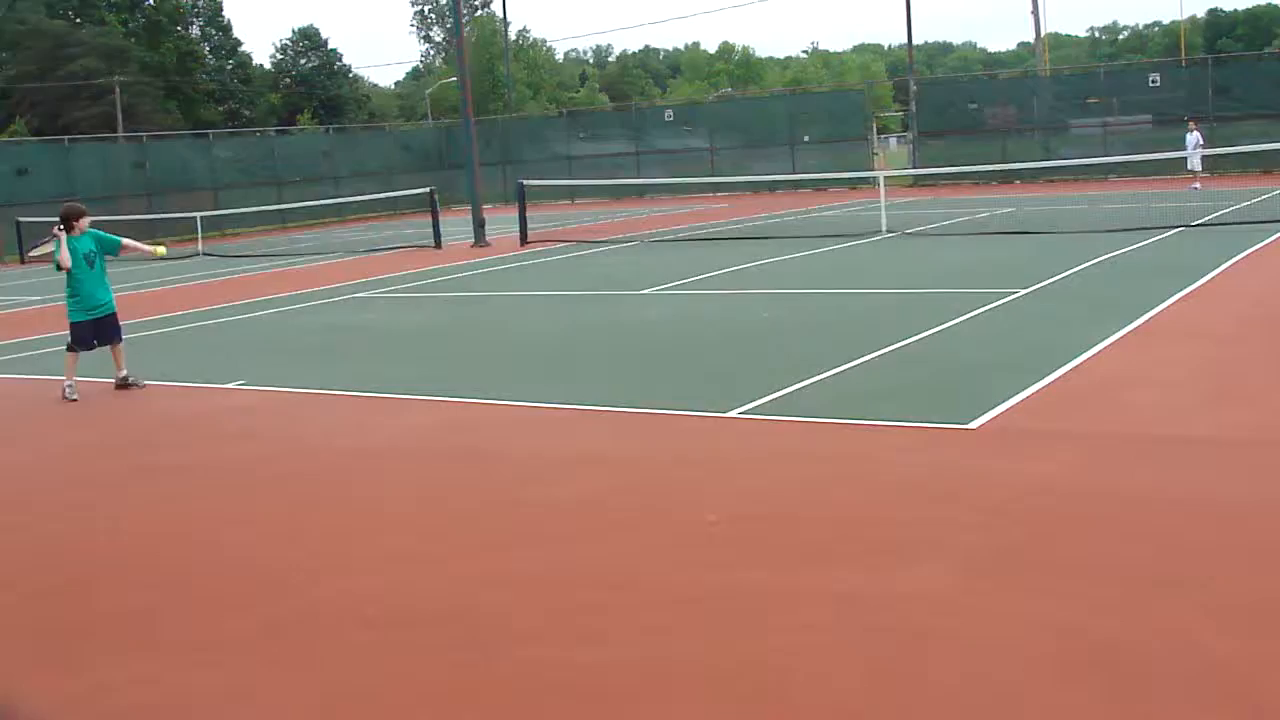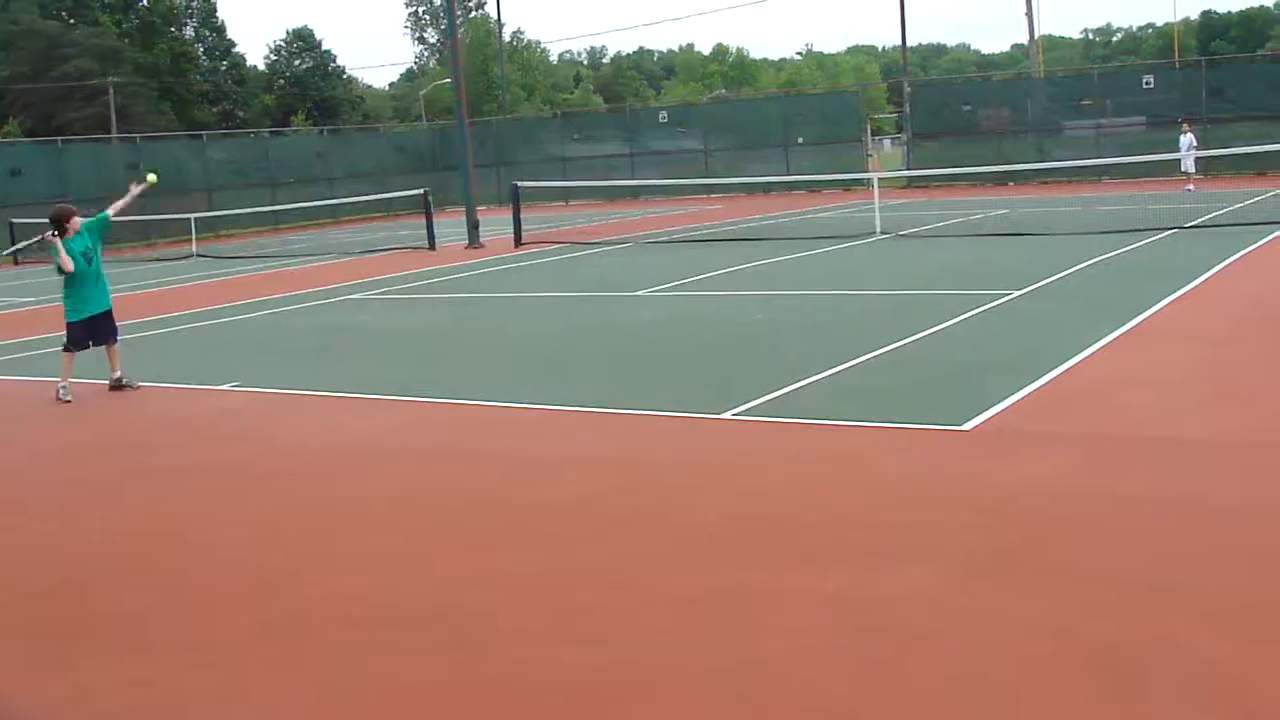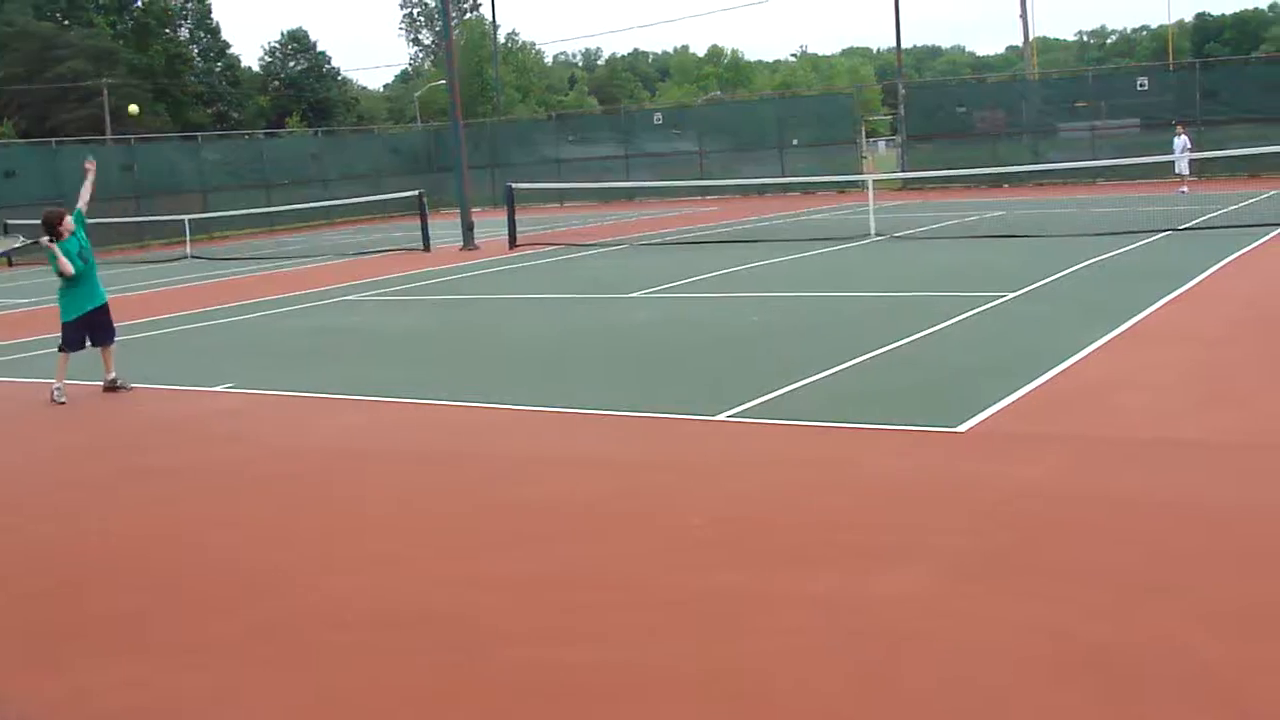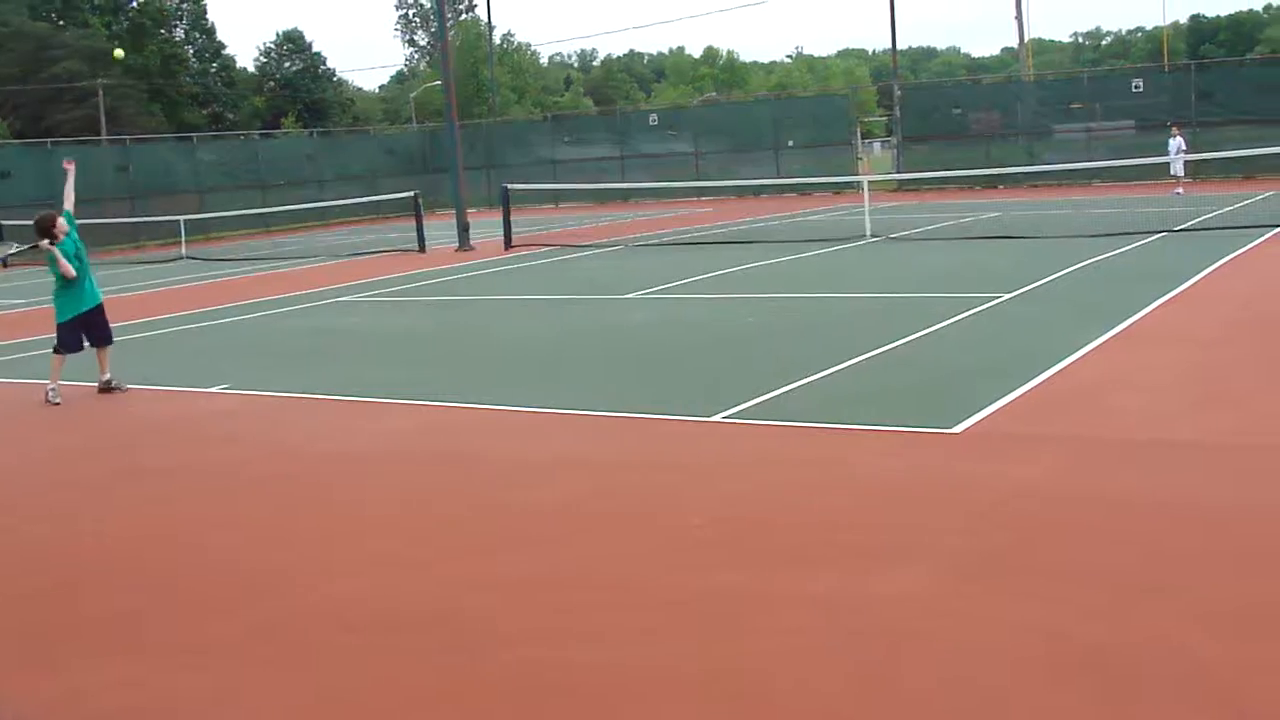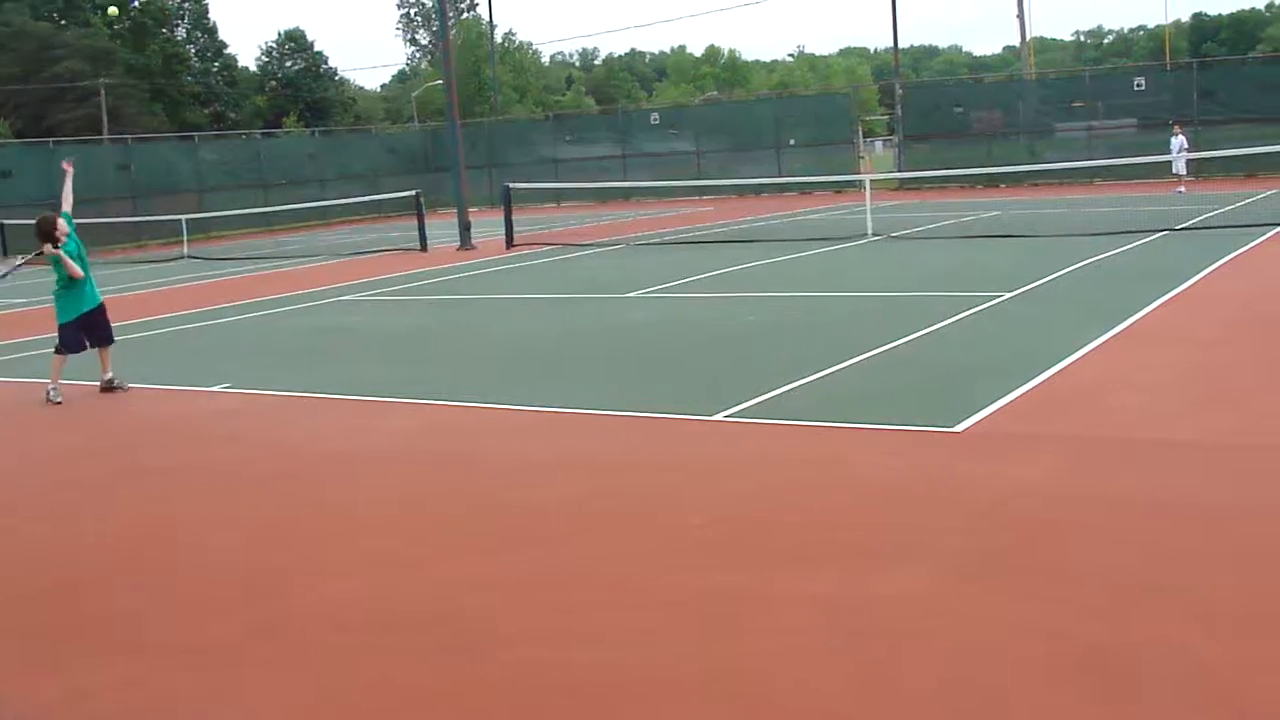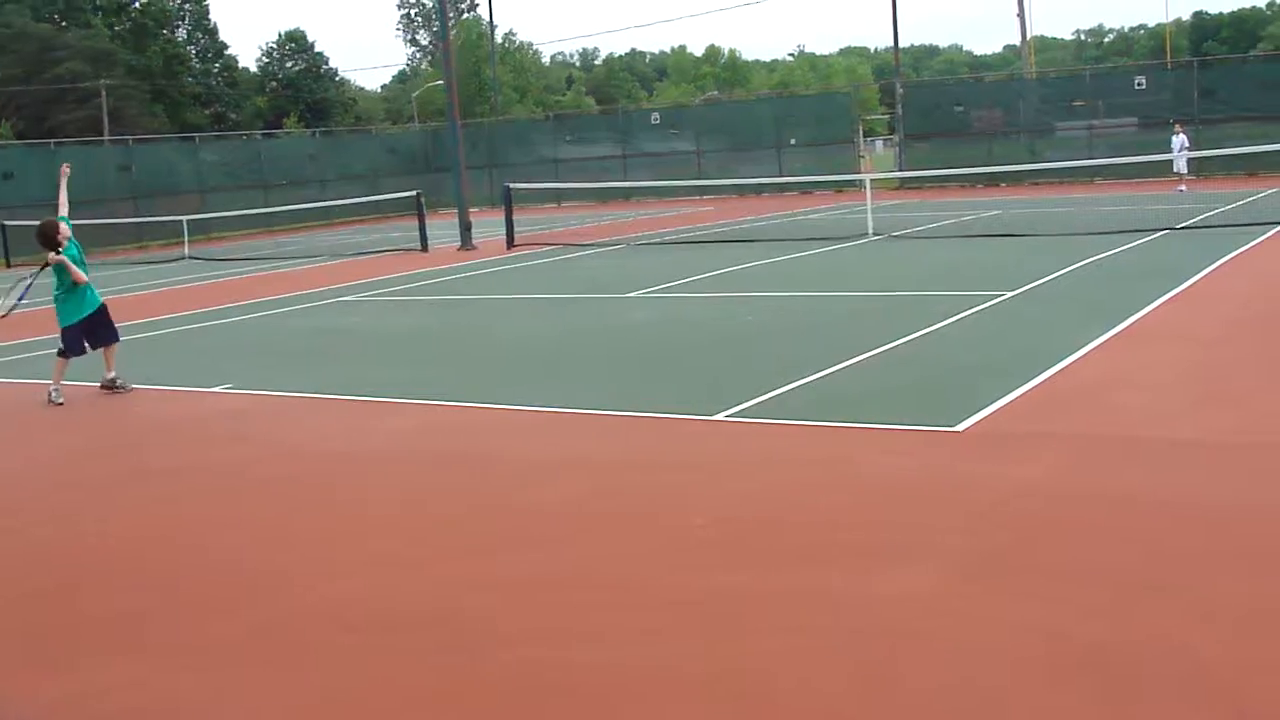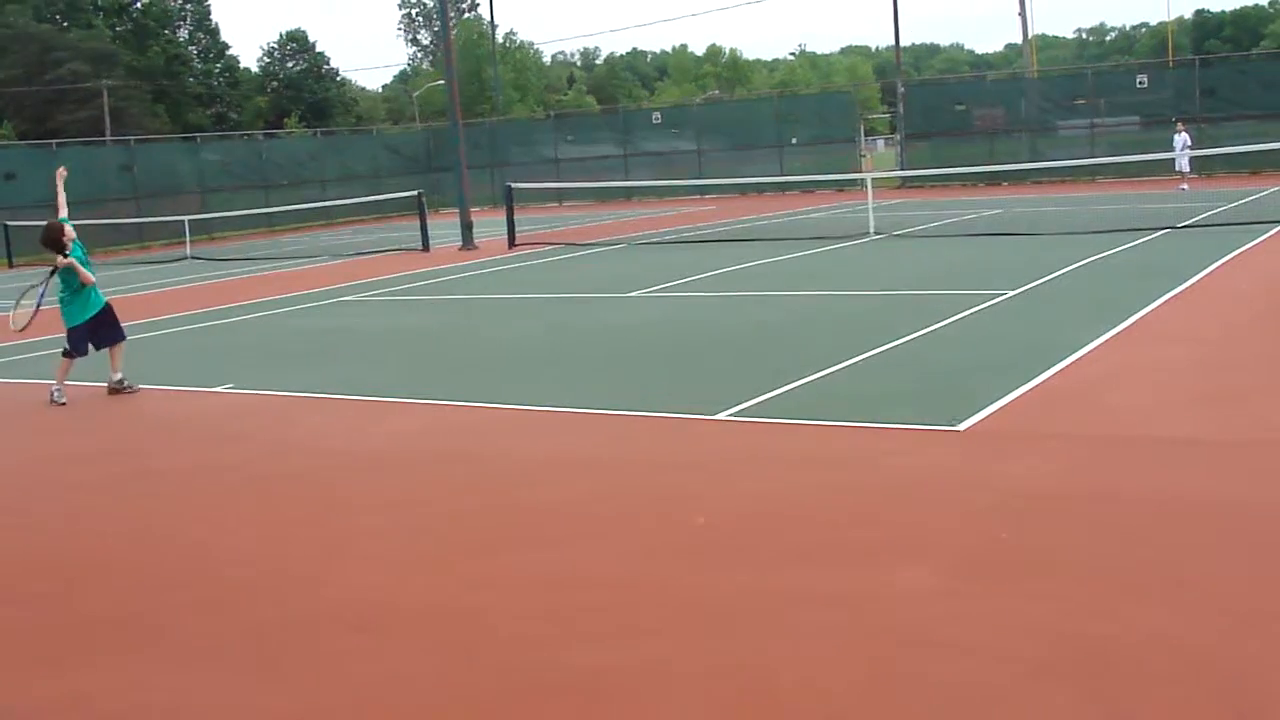
dt=0.1s
person 1, frame 1
left shoulder: (94, 236)
right shoulder: (63, 244)
left elbow: (122, 242)
right elbow: (66, 264)
left wrist: (149, 249)
right wrist: (62, 240)
left hip: (103, 301)
right hip: (81, 305)
left knee: (115, 338)
right knee: (77, 344)
left ankle: (122, 376)
right ankle: (69, 384)
person 1, frame 2
left shoulder: (88, 230)
right shoulder: (60, 246)
left elbow: (110, 212)
right elbow: (68, 268)
left wrist: (132, 195)
right wrist: (57, 244)
left hip: (100, 298)
right hip: (77, 305)
left knee: (110, 338)
right knee: (72, 345)
left ankle: (116, 378)
right ankle: (63, 385)
person 1, frame 3
left shoulder: (78, 230)
right shoulder: (57, 251)
left elbow: (84, 200)
right elbow: (69, 272)
left wrist: (90, 174)
right wrist: (54, 248)
left hip: (96, 298)
right hip: (74, 304)
left knee: (106, 339)
right knee: (68, 345)
left ankle: (110, 379)
right ankle: (58, 387)
person 1, frame 4
left shoulder: (70, 231)
right shoulder: (54, 252)
left elbow: (68, 200)
right elbow: (71, 274)
left wrist: (70, 173)
right wrist: (54, 251)
left hip: (90, 298)
right hip: (69, 305)
left knee: (103, 340)
right knee: (63, 347)
left ankle: (105, 380)
right ankle: (52, 388)
person 1, frame 5
left shoulder: (69, 231)
right shoulder: (61, 253)
left elbow: (67, 202)
right elbow: (78, 275)
left wrist: (69, 176)
right wrist: (60, 254)
left hip: (91, 299)
right hip: (71, 305)
left knee: (105, 339)
right knee: (65, 346)
left ankle: (107, 379)
right ankle: (53, 387)
person 1, frame 6
left shoulder: (67, 234)
right shoulder: (62, 260)
left elbow: (62, 205)
right elbow: (83, 280)
left wrist: (64, 179)
right wrist: (64, 261)
left hip: (91, 301)
right hip: (71, 308)
left knee: (110, 338)
right knee: (68, 349)
left ankle: (110, 378)
right ankle: (54, 388)
person 1, frame 7
left shoulder: (69, 243)
right shoulder: (66, 264)
left elbow: (62, 208)
right elbow: (90, 281)
left wrist: (60, 183)
right wrist: (74, 266)
left hip: (95, 302)
right hip: (77, 308)
left knee: (116, 337)
right knee: (72, 351)
left ankle: (116, 380)
right ankle: (58, 388)
